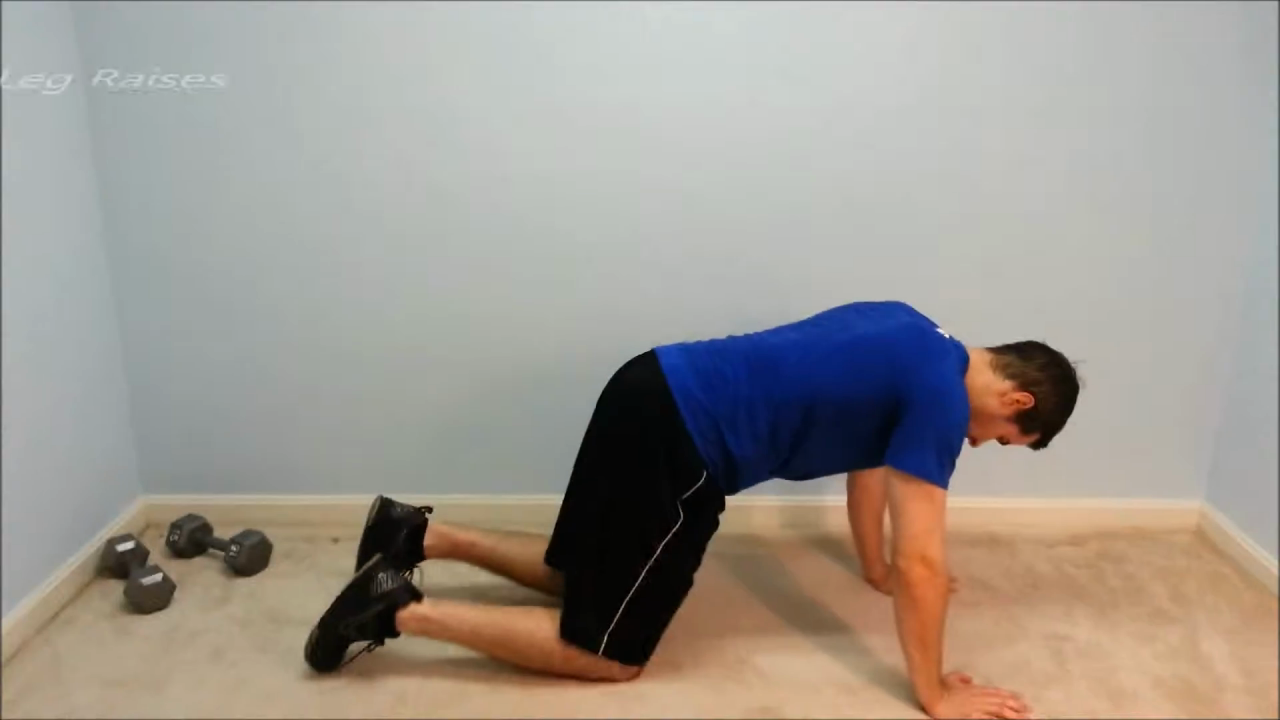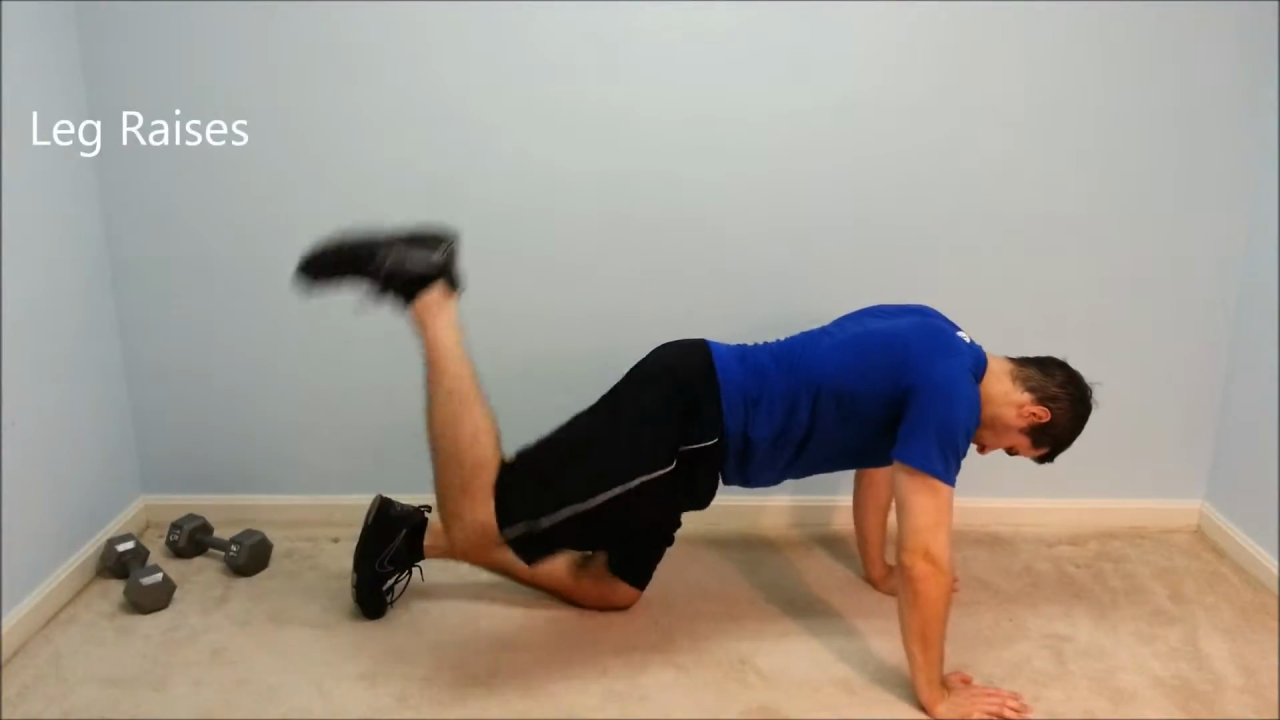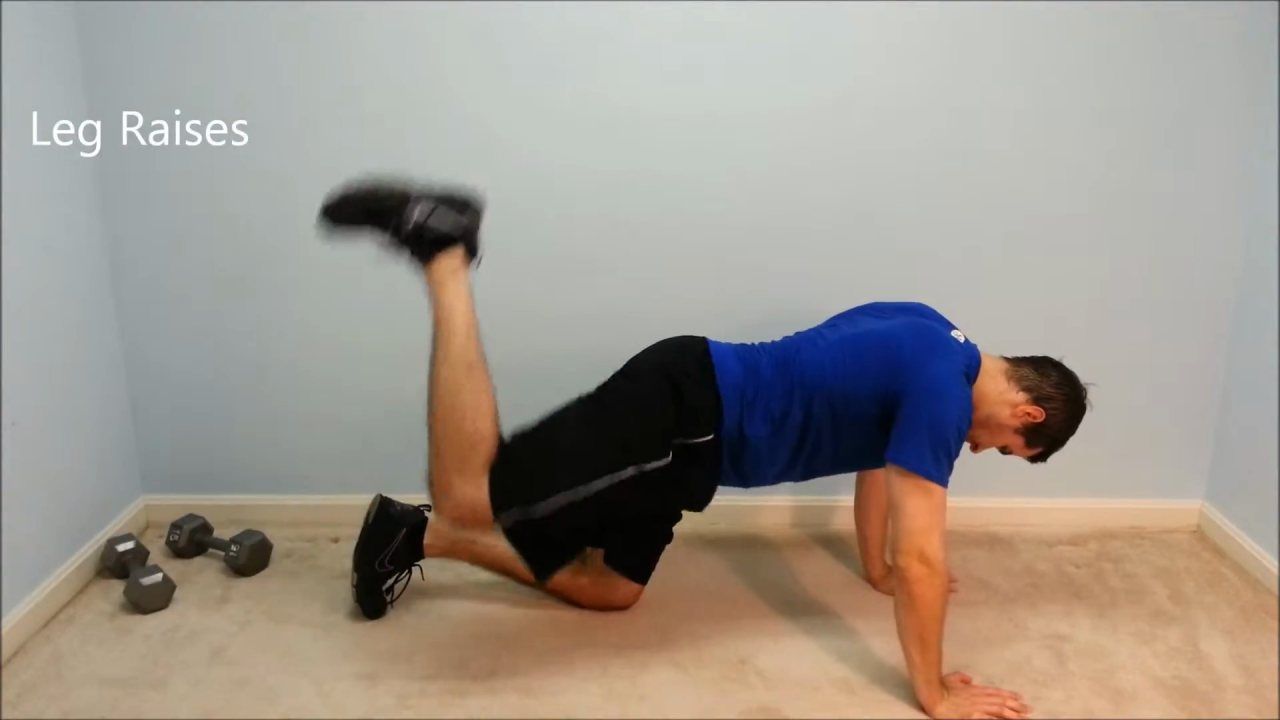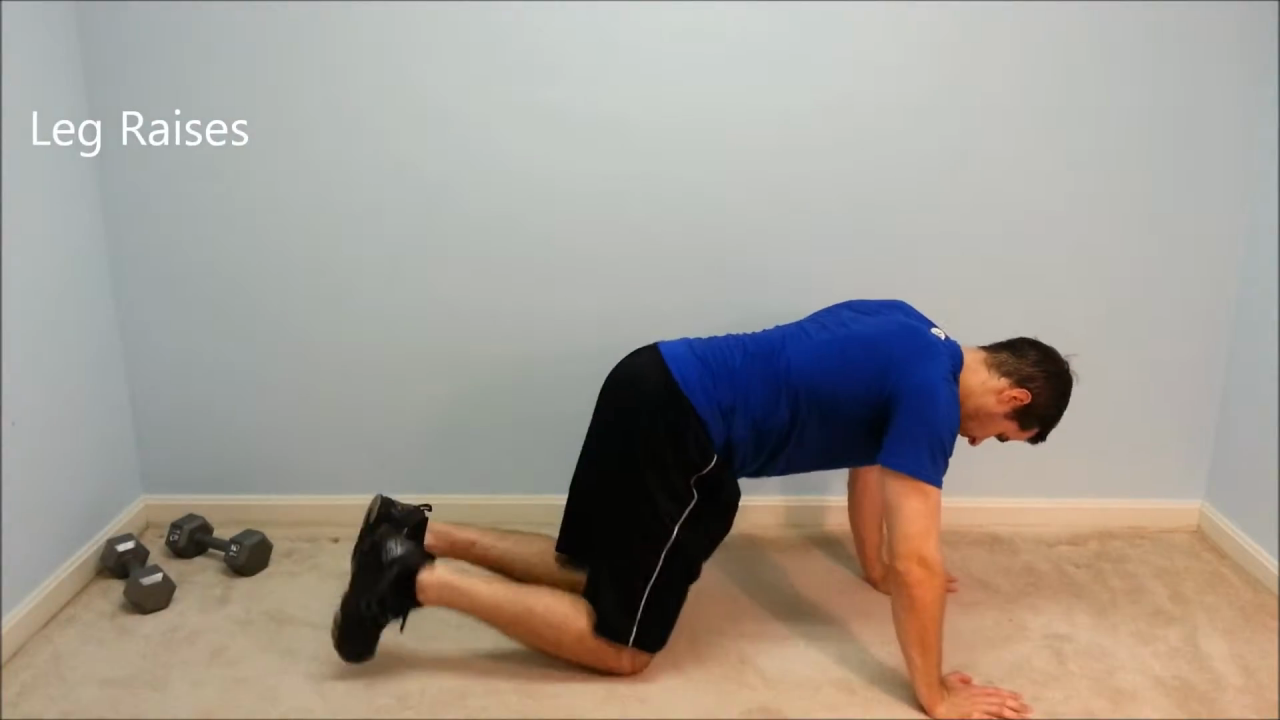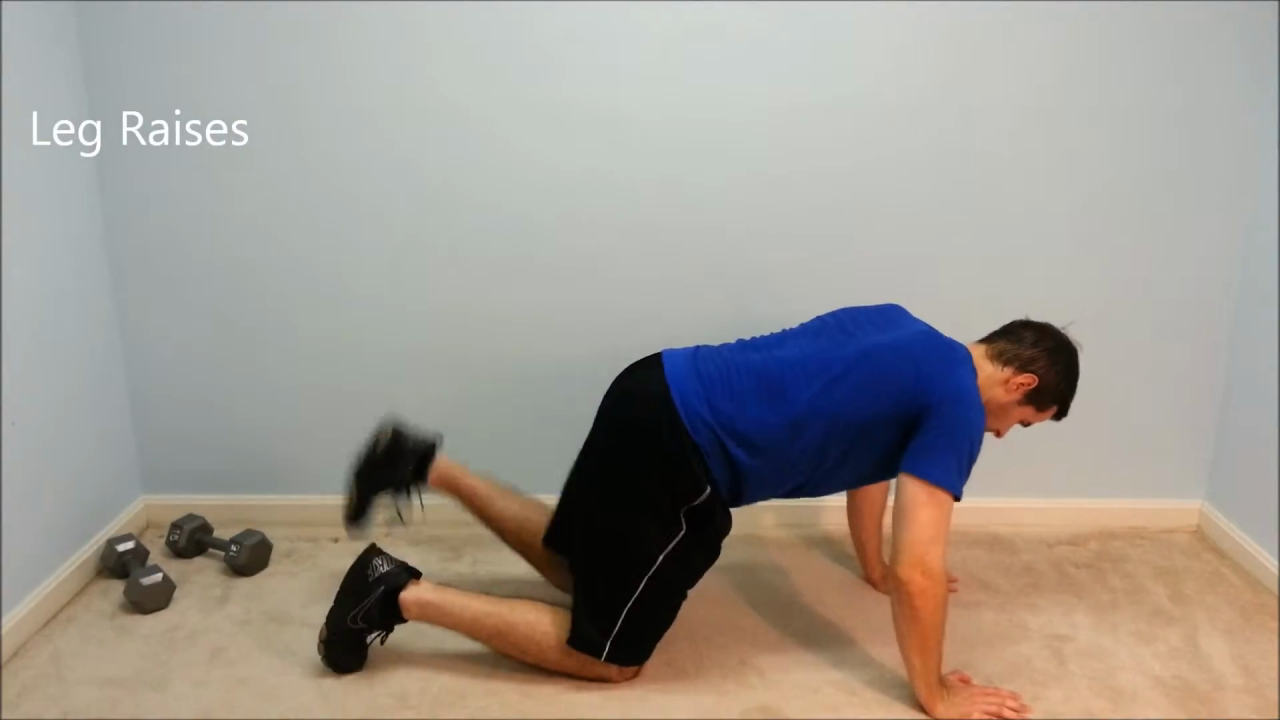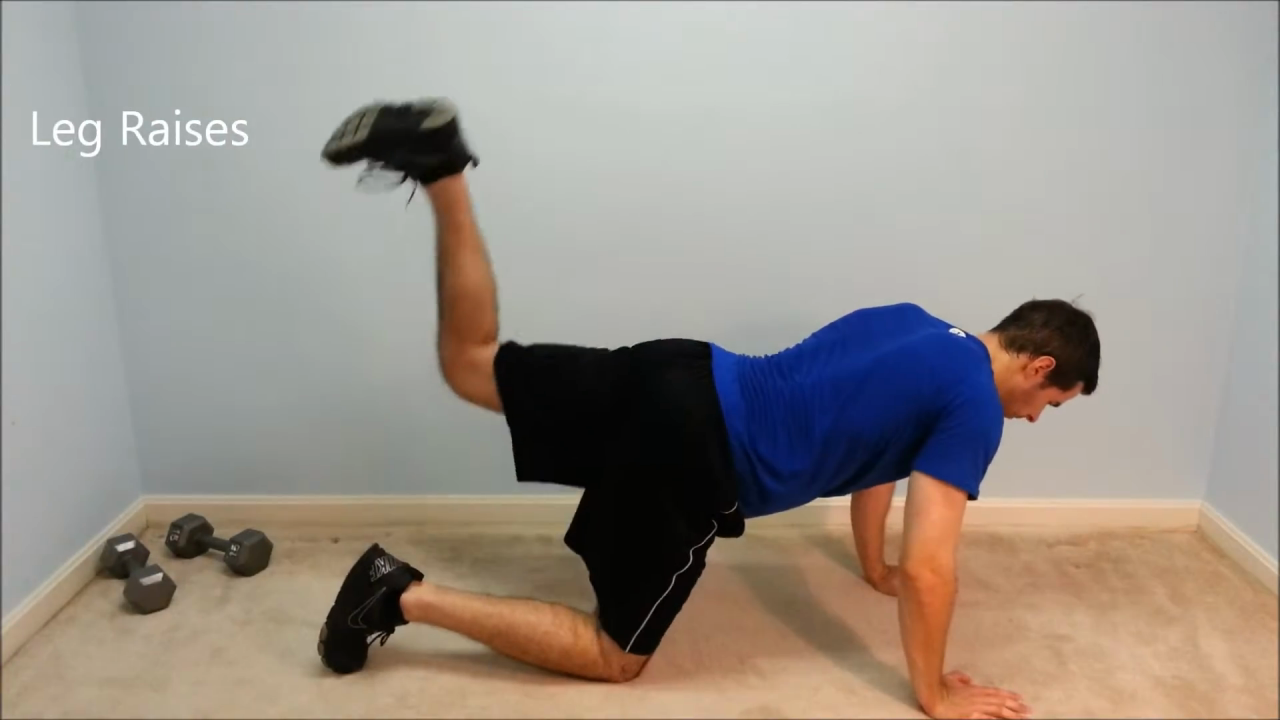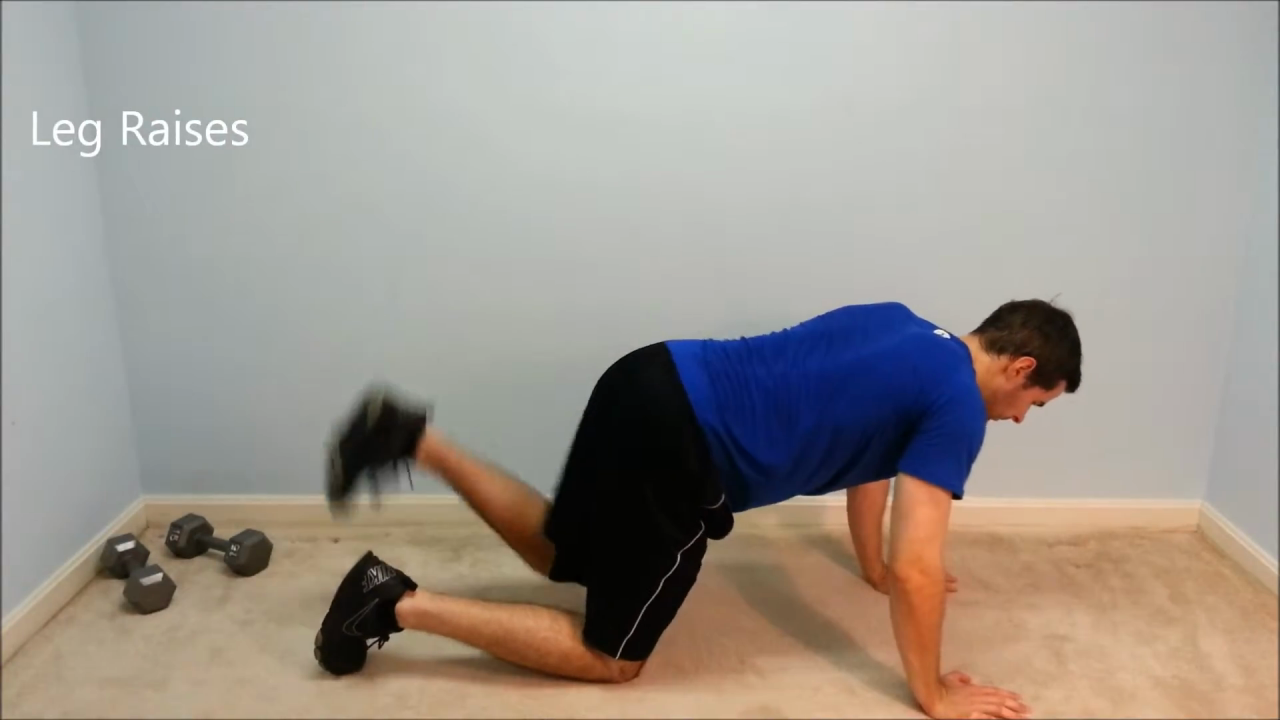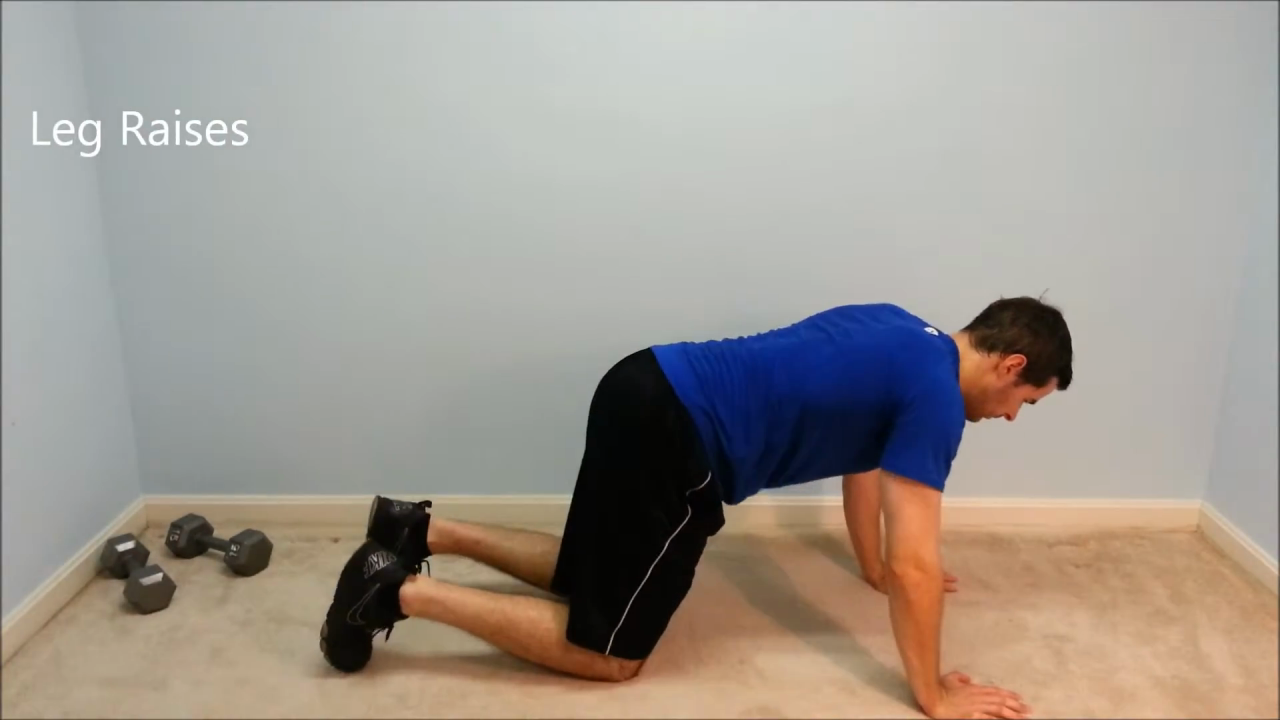
dt=0.5s
person 1, frame 1
left shoulder: (915, 346)
right shoulder: (940, 394)
left elbow: (868, 452)
right elbow: (922, 564)
left wrist: (875, 566)
left hip: (656, 397)
right hip: (673, 442)
left knee: (588, 573)
right knee: (606, 651)
left ankle: (424, 535)
right ankle: (404, 609)
person 1, frame 2
left shoulder: (935, 345)
right shoulder: (951, 398)
left elbow: (872, 455)
right elbow: (927, 561)
left wrist: (875, 565)
left hip: (693, 406)
right hip: (688, 420)
left knee: (606, 585)
right knee: (480, 516)
left ankle: (413, 534)
right ankle: (430, 286)
person 1, frame 3
left shoulder: (930, 343)
right shoulder: (943, 394)
left elbow: (874, 456)
right elbow: (920, 561)
left wrist: (875, 565)
left hip: (691, 402)
right hip: (683, 417)
left knee: (607, 585)
right knee: (467, 496)
left ankle: (416, 536)
right ankle: (445, 253)
person 1, frame 4
left shoulder: (911, 336)
right shoulder: (931, 393)
left elbow: (867, 448)
right elbow: (916, 563)
left wrist: (873, 567)
left hip: (652, 388)
right hip: (672, 429)
left knee: (586, 570)
right knee: (620, 645)
left ankle: (422, 534)
right ankle: (421, 577)
person 1, frame 5
left shoulder: (910, 337)
right shoulder: (956, 402)
right elbow: (920, 574)
left wrist: (873, 565)
left hip: (656, 393)
right hip: (673, 454)
left knee: (572, 559)
right knee: (606, 654)
left ankle: (426, 465)
right ankle: (406, 595)
person 1, frame 6
left shoulder: (917, 328)
right shoulder: (974, 406)
right elbow: (928, 569)
left wrist: (872, 568)
left hip: (677, 376)
right hip: (688, 451)
left knee: (469, 364)
right knee: (614, 655)
left ankle: (439, 164)
right ankle: (410, 598)
person 1, frame 7
left shoulder: (905, 329)
right shoulder: (956, 405)
right elbow: (918, 572)
left wrist: (872, 563)
left hip: (658, 380)
right hip: (675, 445)
left knee: (554, 547)
right knee: (610, 656)
left ankle: (412, 438)
right ankle: (401, 604)
person 1, frame 8
left shoulder: (906, 337)
right shoulder: (936, 396)
left elbow: (862, 450)
right elbow: (914, 564)
left wrist: (872, 565)
left hip: (653, 394)
right hip: (665, 432)
left knee: (596, 573)
right knee: (605, 651)
left ankle: (426, 530)
right ankle: (404, 587)
